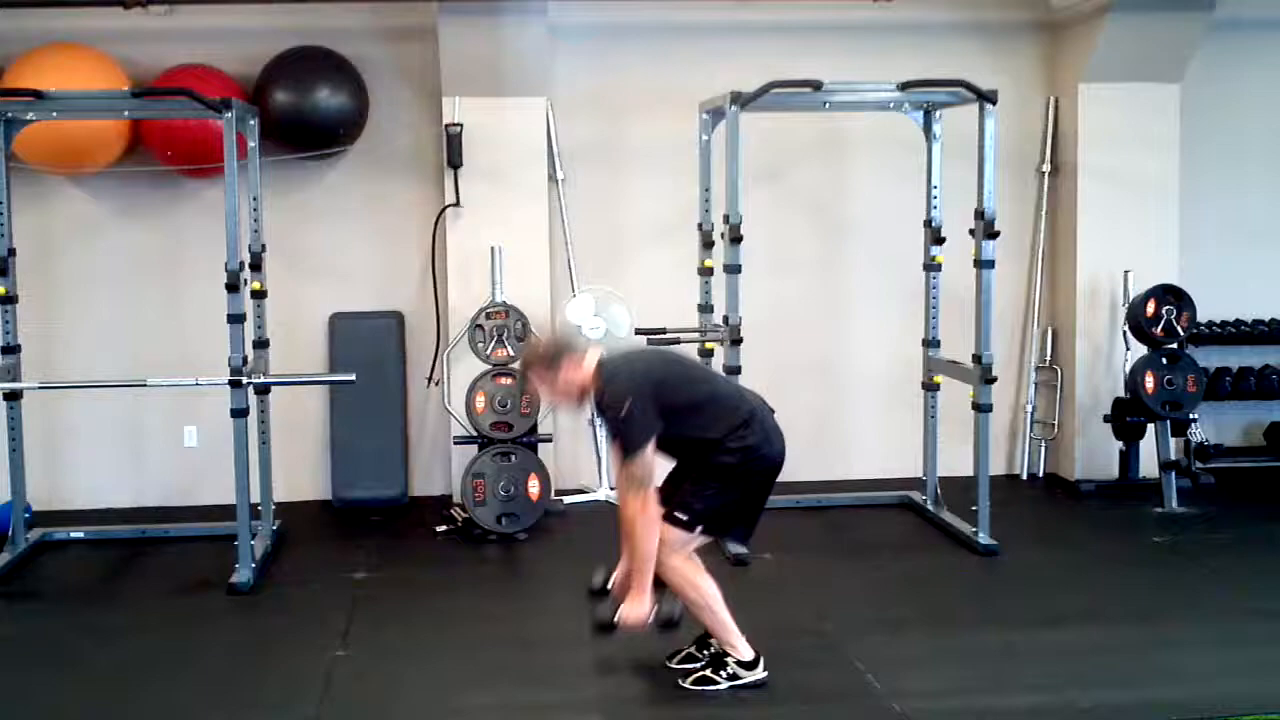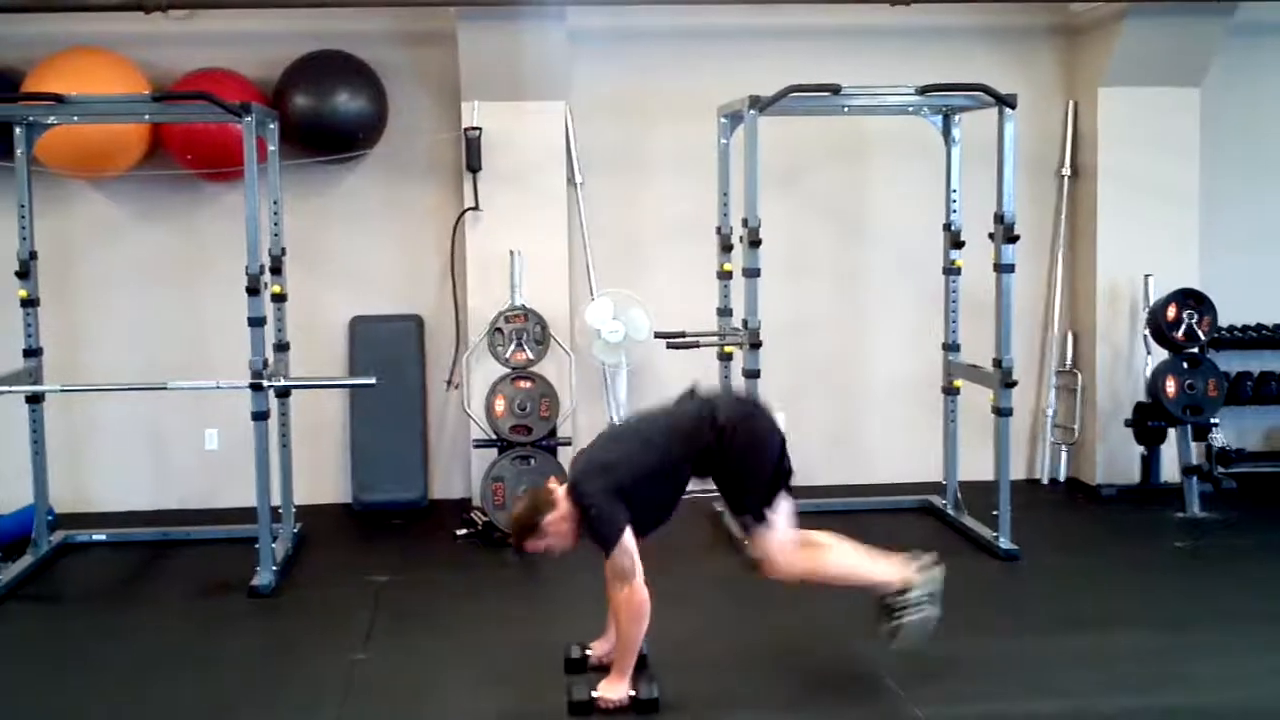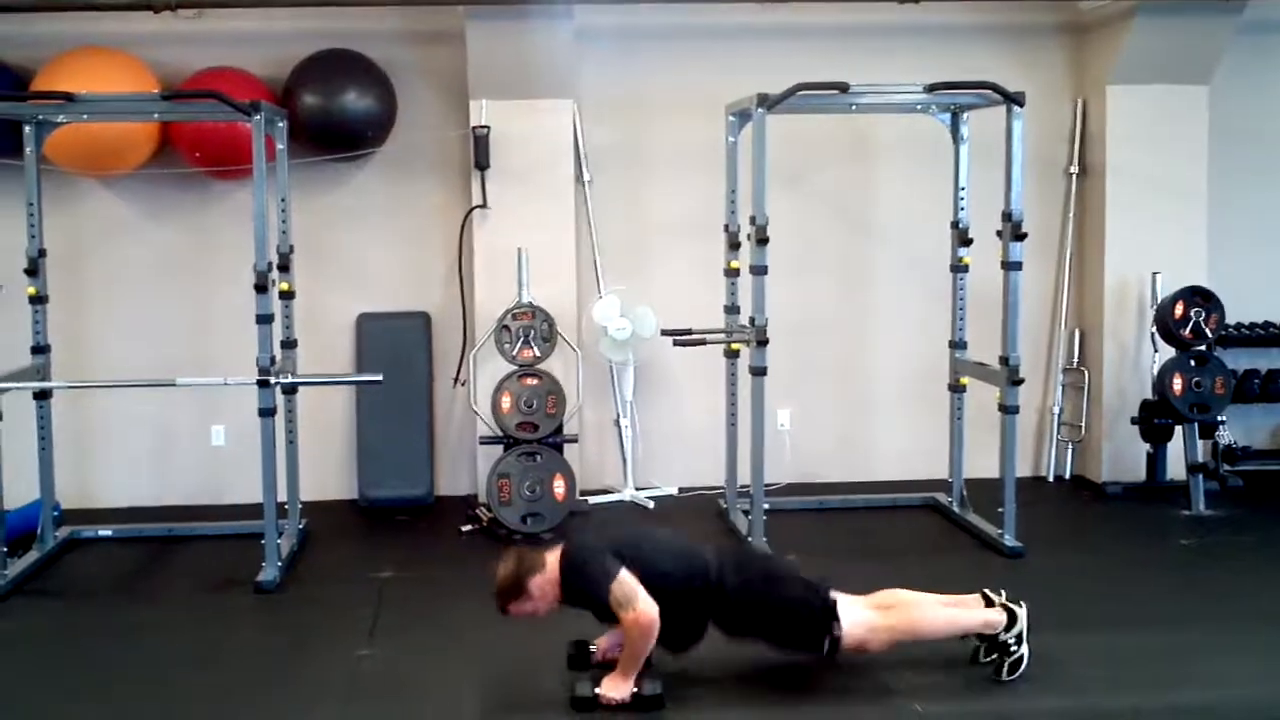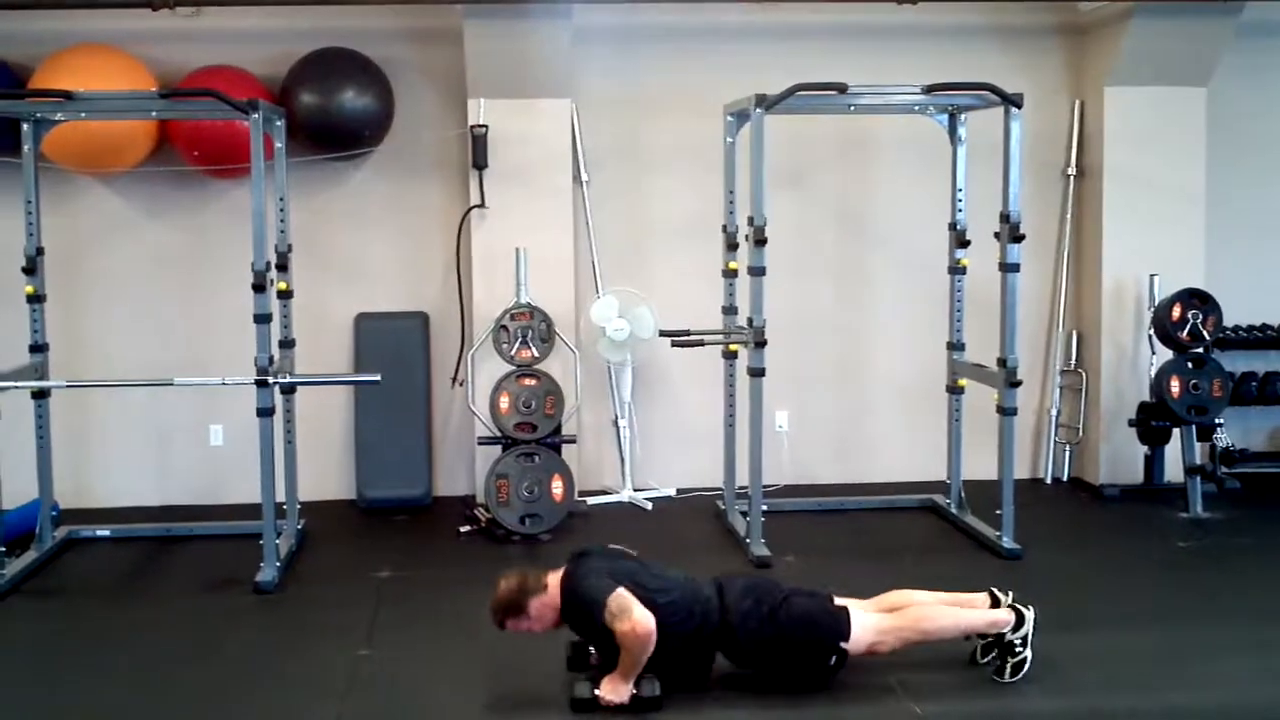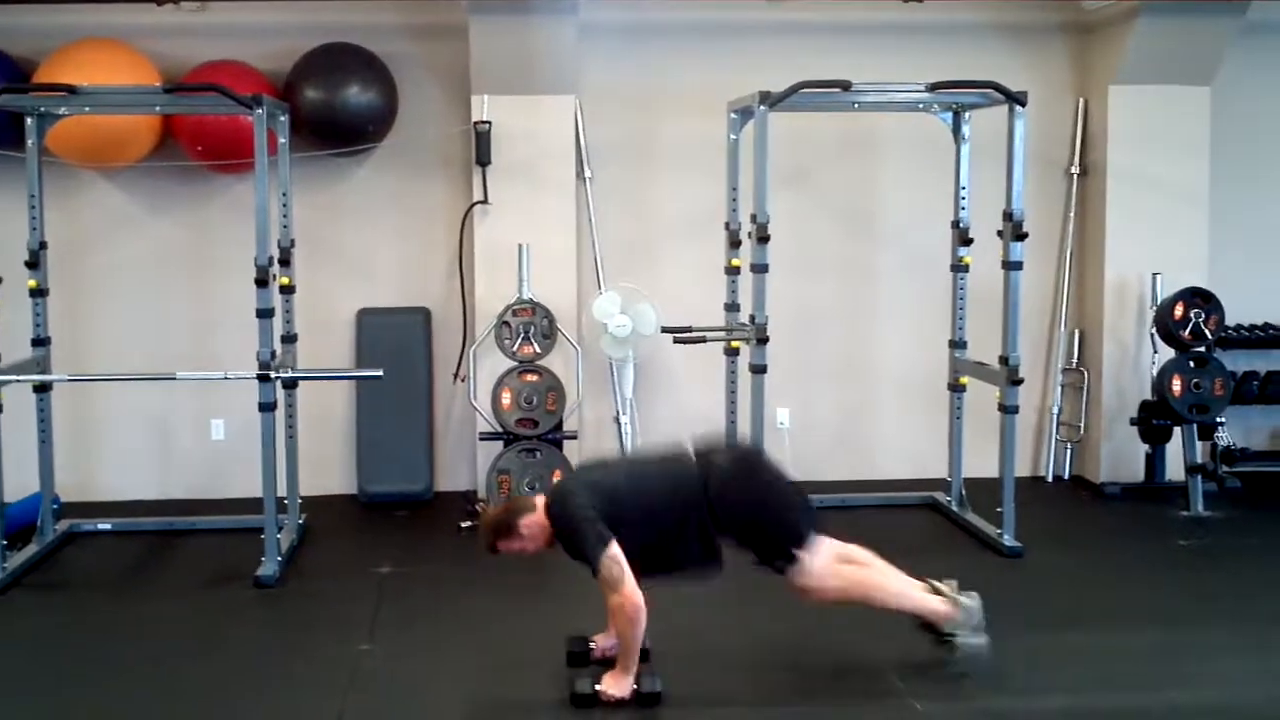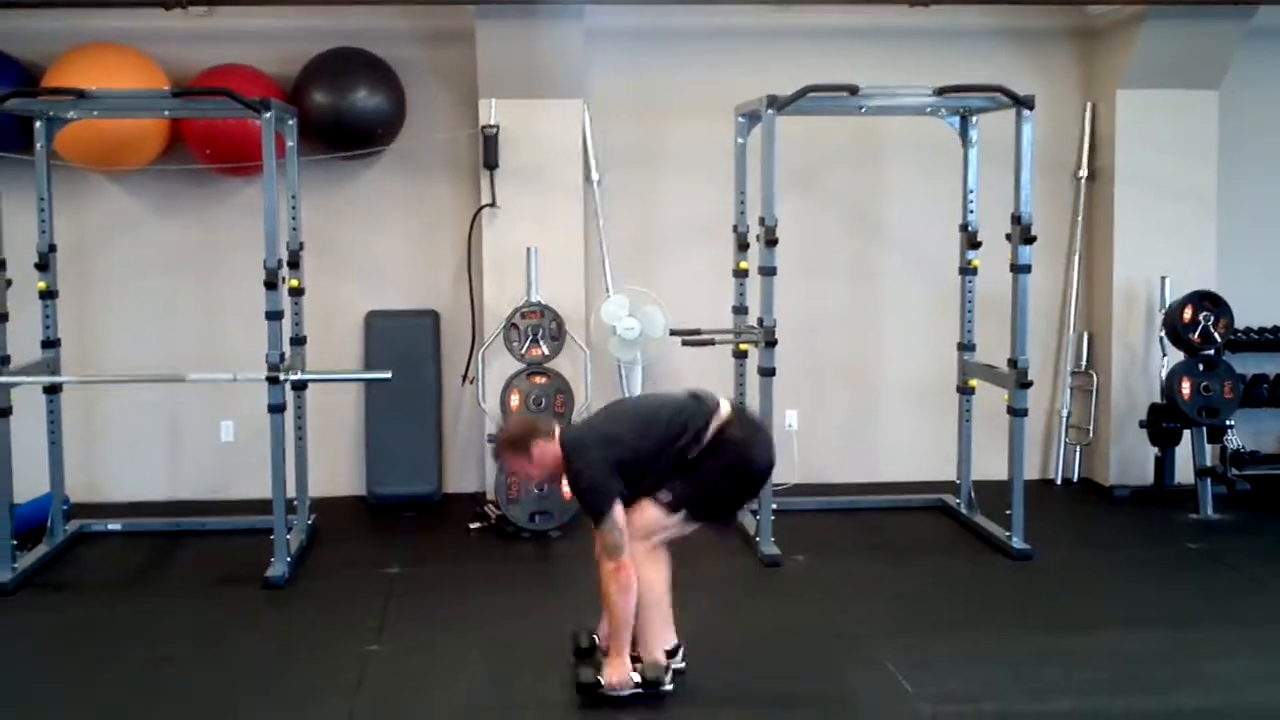
dt=0.3s
person 1, frame 1
left shoulder: (622, 393)
right shoulder: (614, 384)
left elbow: (640, 501)
right elbow: (630, 482)
left wrist: (640, 592)
right wrist: (628, 561)
left hip: (746, 447)
right hip: (725, 437)
left knee: (666, 550)
right knee: (671, 538)
left ankle: (742, 659)
right ankle: (718, 636)
person 1, frame 2
left shoulder: (593, 504)
right shoulder: (585, 482)
left elbow: (632, 590)
right elbow: (622, 566)
left wrist: (620, 678)
right wrist: (612, 638)
left hip: (732, 434)
right hip: (727, 425)
left knee: (777, 558)
right knee: (779, 541)
left ankle: (906, 582)
right ankle: (902, 568)
person 1, frame 3
left shoulder: (581, 567)
right shoulder: (582, 548)
left elbow: (646, 614)
left wrist: (625, 675)
right wrist: (620, 633)
left hip: (735, 593)
right hip: (727, 573)
left knee: (871, 630)
right knee: (861, 610)
left ankle: (1000, 621)
right ankle: (985, 604)
person 1, frame 4
left shoulder: (581, 590)
right shoulder: (583, 565)
left elbow: (641, 625)
left wrist: (623, 679)
right wrist: (613, 632)
left hip: (741, 624)
right hip: (732, 599)
left knee: (880, 633)
right knee: (867, 610)
left ankle: (1005, 621)
right ankle: (991, 604)
person 1, frame 5
left shoulder: (578, 516)
right shoulder: (571, 496)
left elbow: (629, 598)
left wrist: (625, 671)
right wrist: (615, 633)
left hip: (730, 489)
right hip: (721, 476)
left knee: (818, 575)
right knee: (822, 555)
left ankle: (947, 609)
right ankle: (935, 596)
person 1, frame 6
left shoulder: (586, 466)
right shoulder: (580, 444)
left elbow: (616, 562)
right elbow: (609, 543)
left wrist: (618, 656)
right wrist: (611, 620)
left hip: (734, 445)
right hip: (728, 435)
left knee: (634, 536)
right knee: (637, 533)
left ankle: (657, 664)
right ankle: (665, 649)
